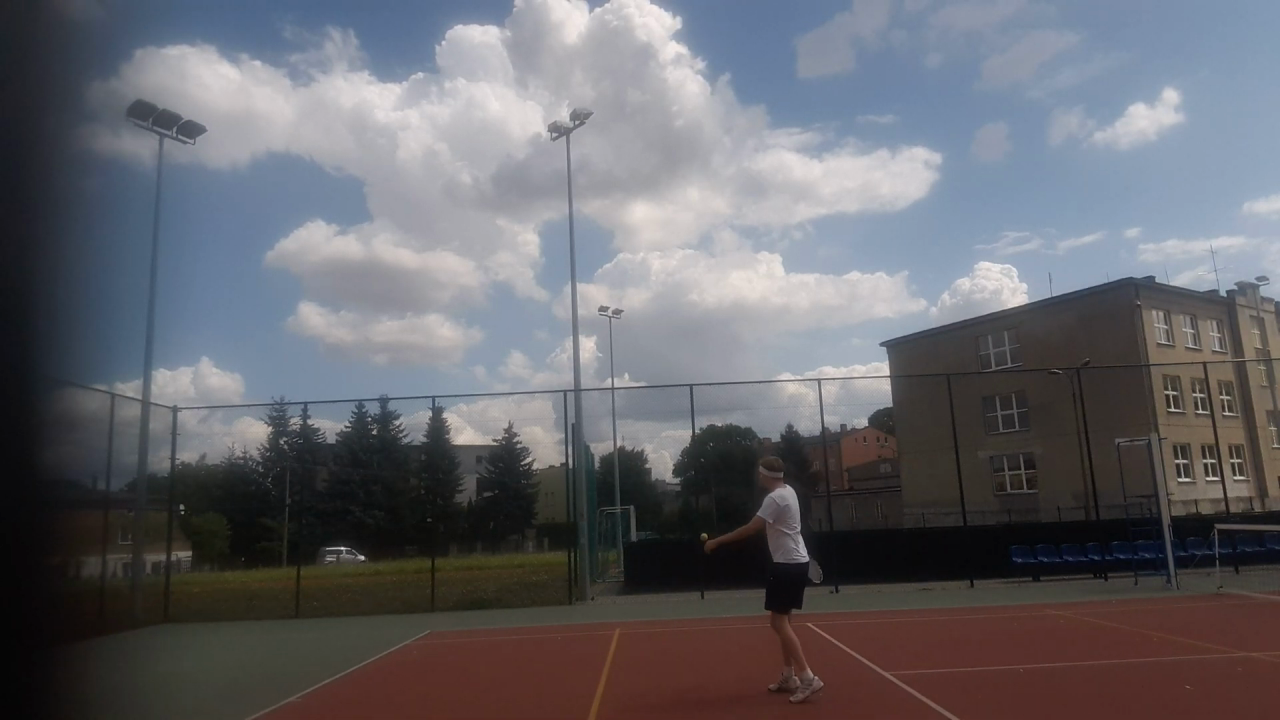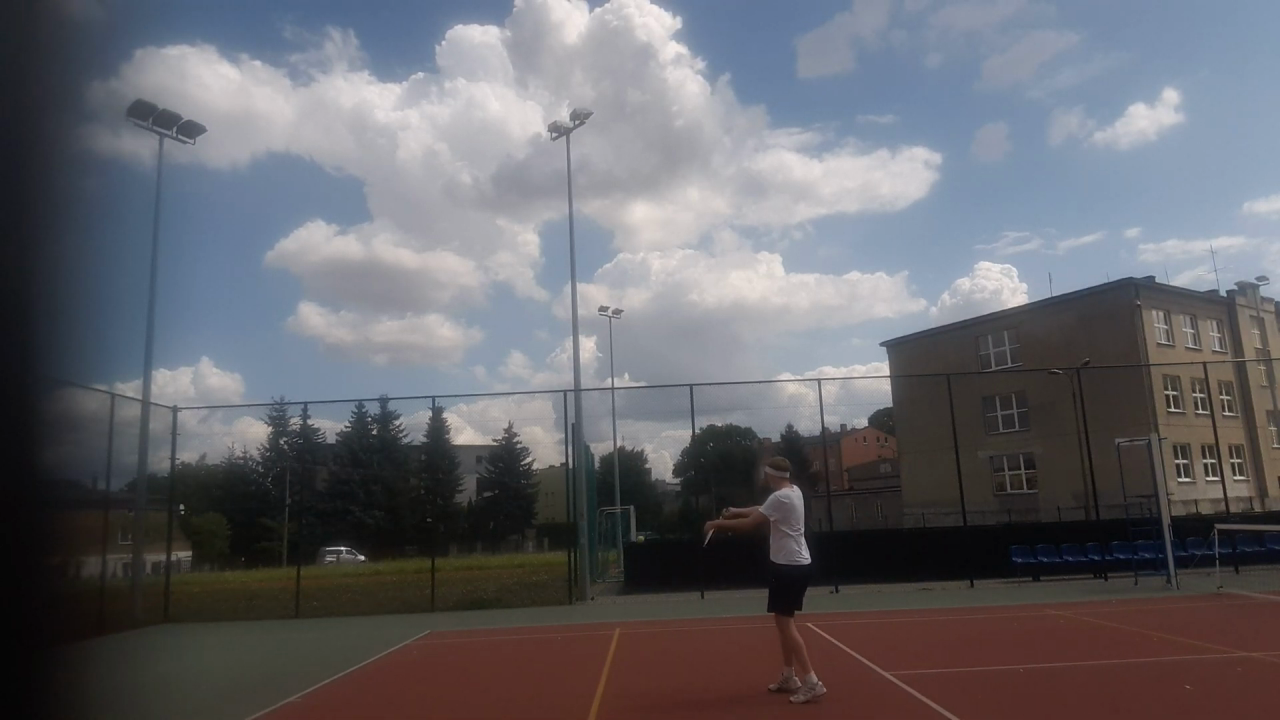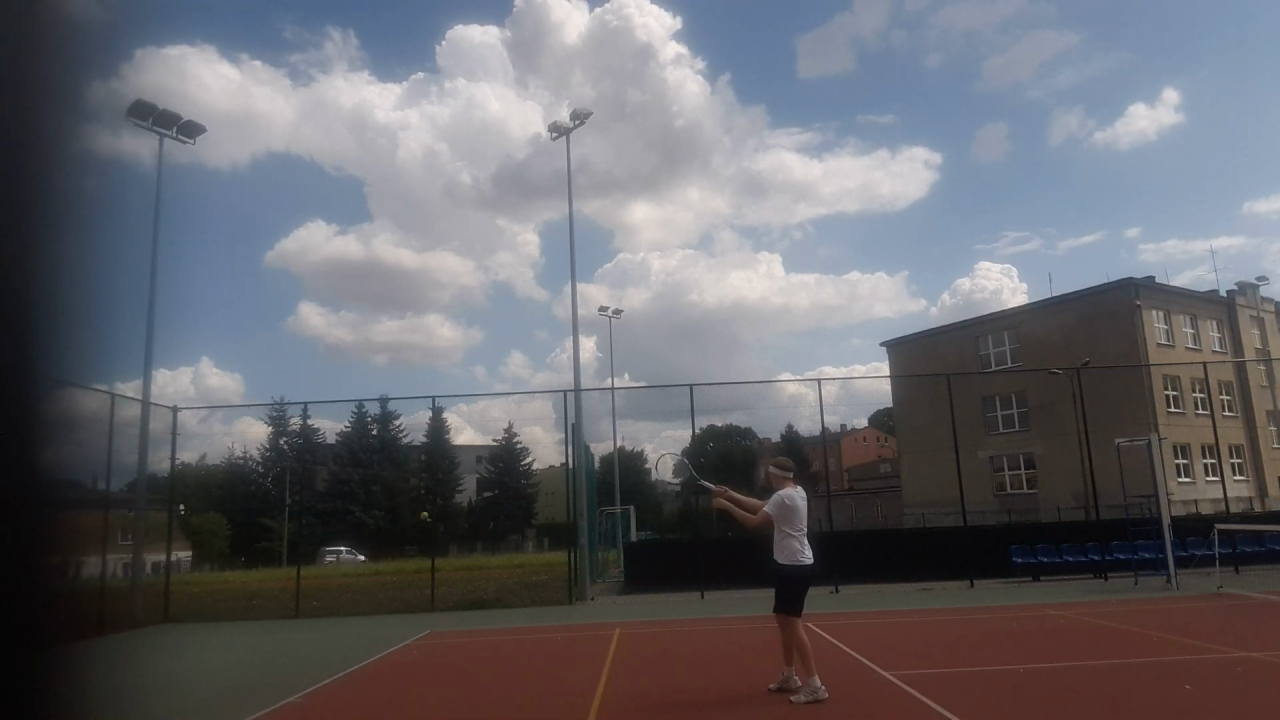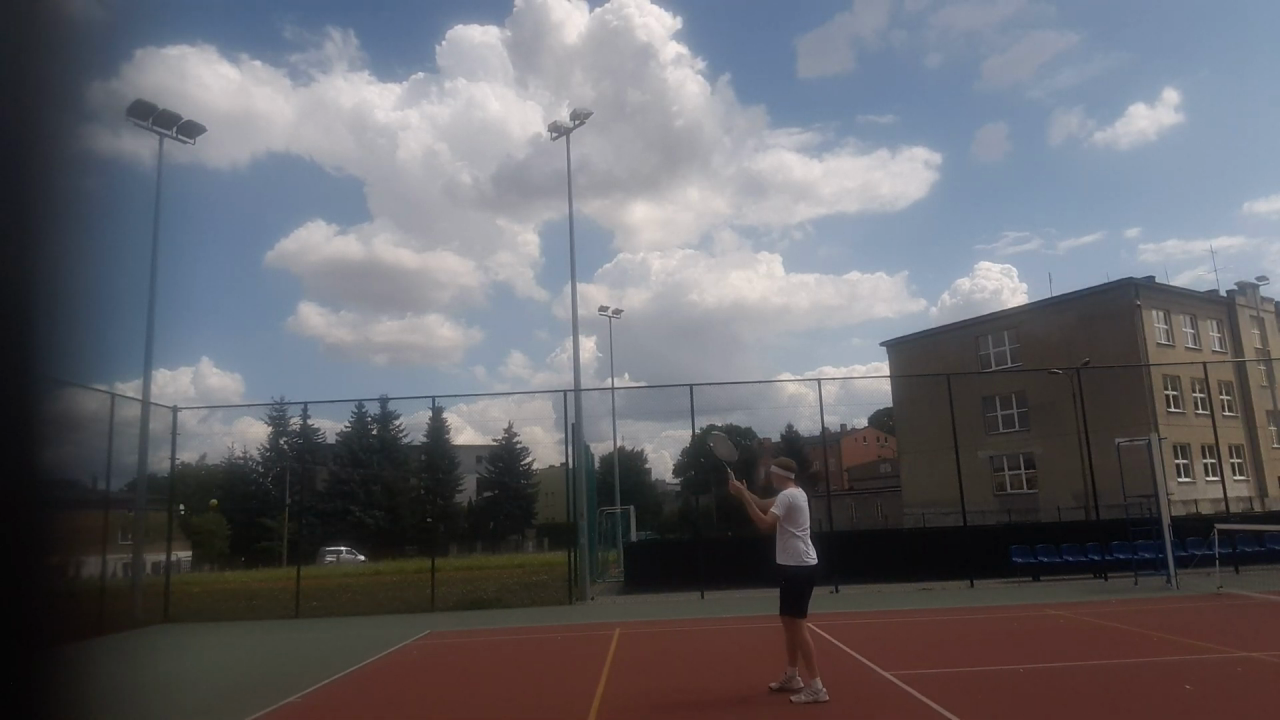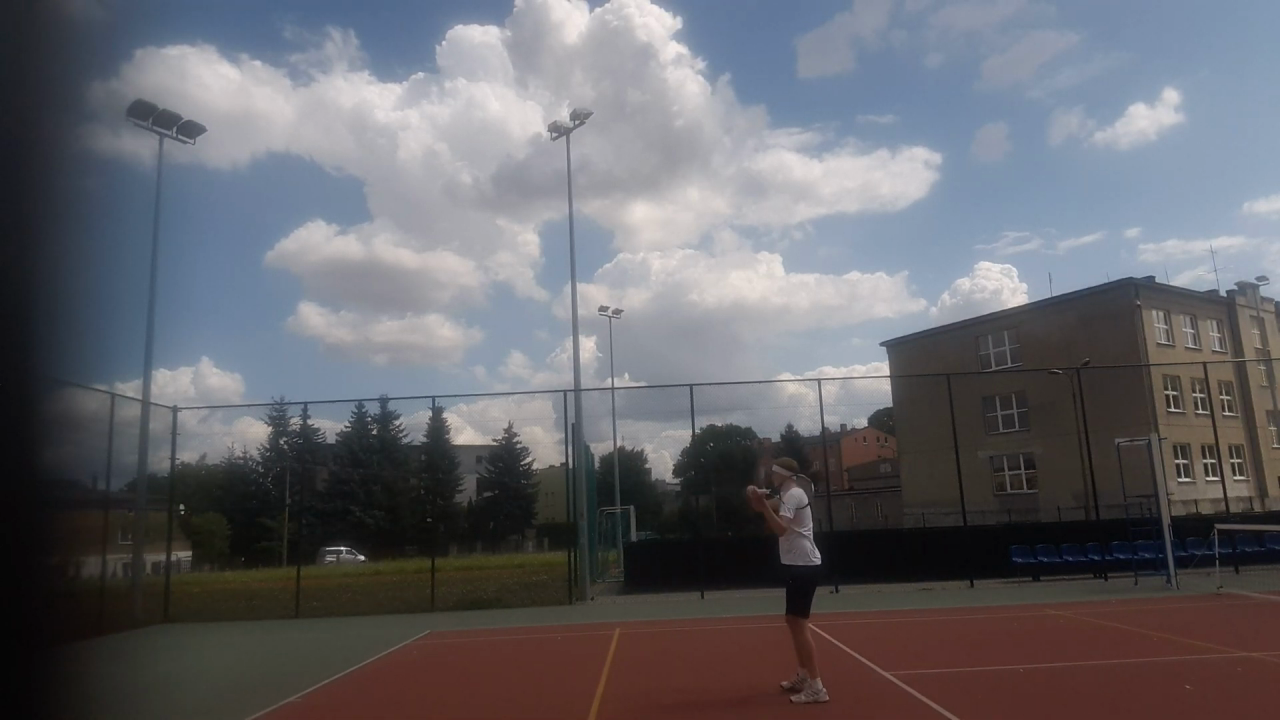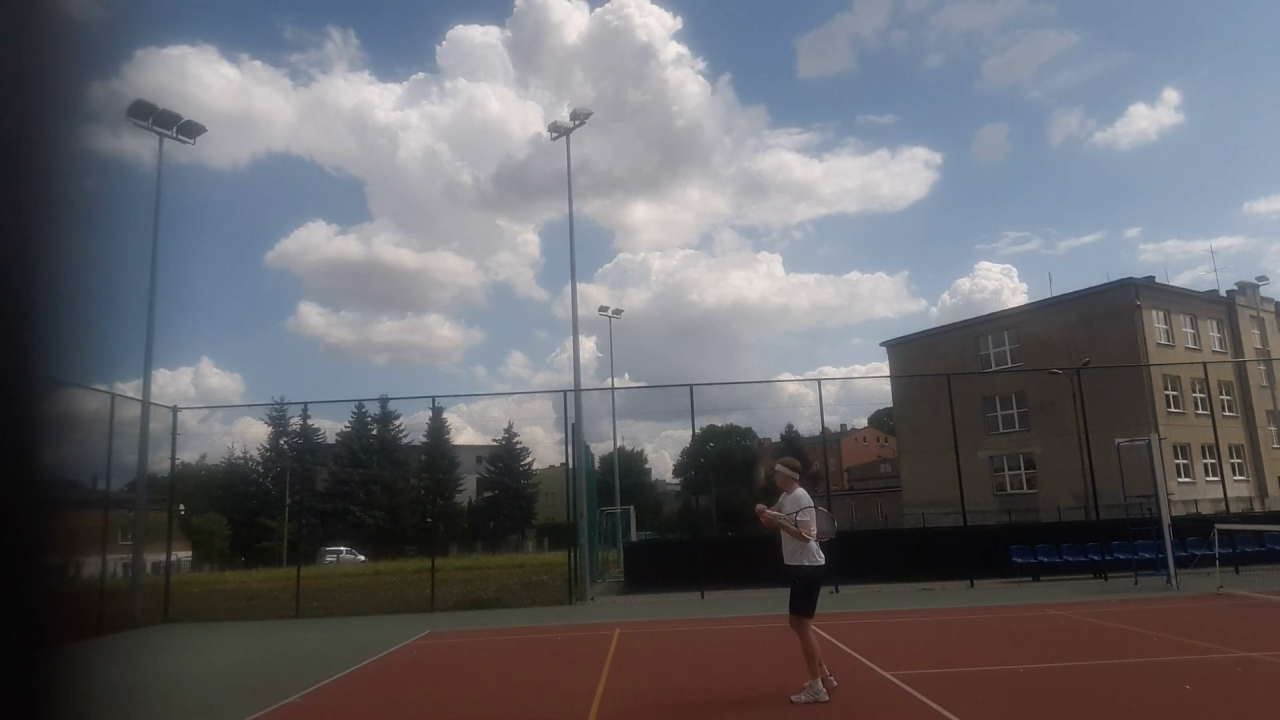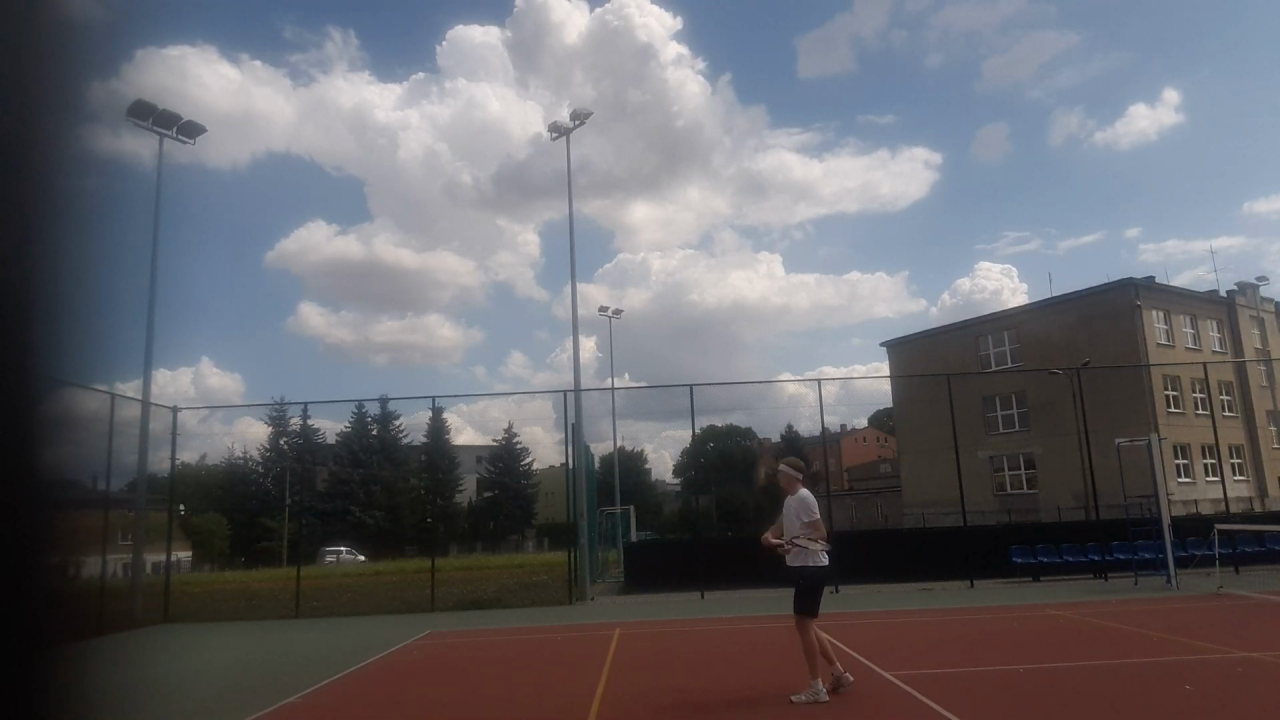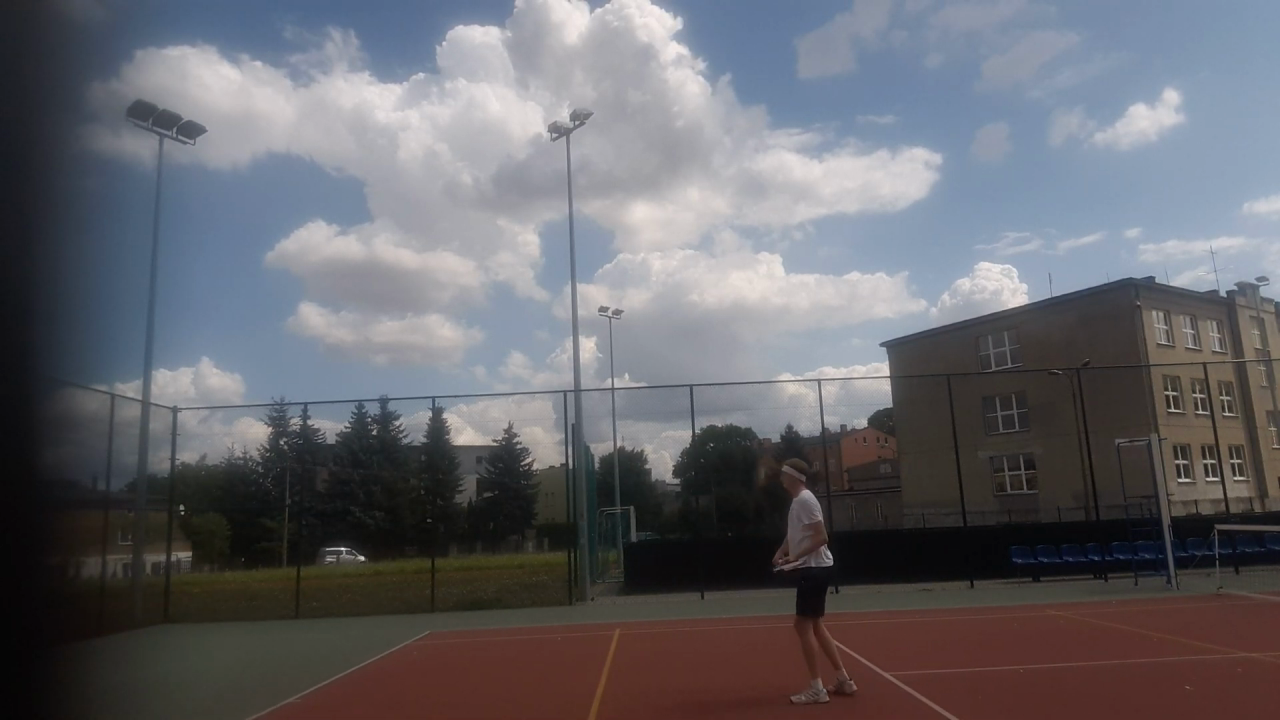
dt=0.1s
person 1, frame 1
left shoulder: (775, 497)
right shoulder: (787, 492)
left elbow: (751, 529)
left wrist: (717, 541)
left hip: (787, 565)
right hip: (797, 563)
left knee: (779, 622)
right knee: (782, 621)
left ankle: (808, 678)
right ankle: (789, 677)
person 1, frame 2
left shoulder: (780, 497)
right shoulder: (794, 491)
left elbow: (751, 523)
right elbow: (761, 511)
left wrist: (717, 525)
right wrist: (737, 511)
left hip: (788, 566)
right hip: (800, 565)
left knee: (785, 624)
right knee: (785, 622)
left ankle: (811, 682)
right ankle: (790, 677)
person 1, frame 3
left shoulder: (783, 496)
right shoulder: (796, 492)
left elbow: (753, 522)
right elbow: (761, 506)
left wrist: (726, 506)
right wrist: (732, 495)
left hip: (793, 566)
right hip: (797, 565)
left knee: (792, 624)
right knee: (784, 621)
left ankle: (814, 686)
right ankle: (789, 677)
person 1, frame 4
left shoulder: (787, 496)
right shoulder: (794, 493)
left elbow: (765, 524)
right elbow: (765, 507)
left wrist: (743, 496)
right wrist: (743, 491)
left hip: (798, 567)
right hip: (801, 565)
left knee: (797, 625)
right knee: (790, 622)
left ankle: (816, 687)
right ankle: (791, 677)
person 1, frame 5
left shoulder: (795, 496)
right shoulder: (786, 495)
left elbow: (782, 531)
right elbow: (767, 513)
left wrist: (763, 505)
right wrist: (757, 497)
left hip: (803, 566)
right hip: (798, 566)
left knee: (798, 624)
right knee: (795, 622)
left ankle: (815, 687)
right ankle: (804, 676)
person 1, frame 6
left shoulder: (799, 497)
right shoulder: (786, 497)
left elbow: (805, 535)
right elbow: (768, 521)
left wrist: (780, 524)
right wrist: (763, 512)
left hip: (808, 566)
right hip: (801, 566)
left knee: (802, 624)
right knee: (798, 623)
left ankle: (816, 688)
right ankle: (823, 675)
person 1, frame 7
left shoulder: (804, 498)
right shoulder: (790, 499)
left elbow: (821, 534)
right elbow: (779, 528)
left wrist: (791, 545)
right wrist: (769, 537)
left hip: (811, 567)
right hip: (806, 567)
left knee: (803, 625)
right knee: (806, 625)
left ankle: (816, 688)
right ankle: (839, 673)
person 1, frame 8
left shoulder: (806, 500)
right shoulder: (797, 500)
left elbow: (821, 538)
right elbow: (793, 537)
left wrist: (796, 556)
right wrist: (781, 553)
left hip: (815, 569)
right hip: (810, 569)
left knee: (802, 626)
right knee: (815, 626)
left ankle: (816, 688)
right ankle: (843, 679)
